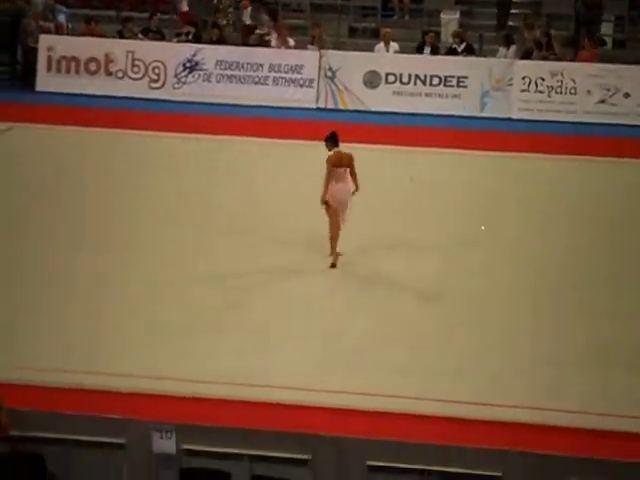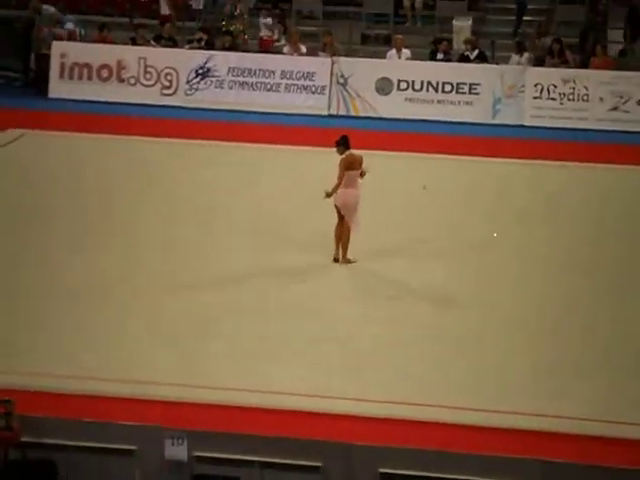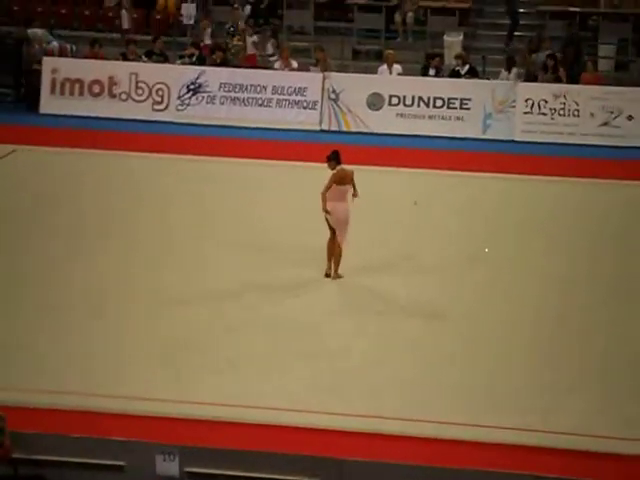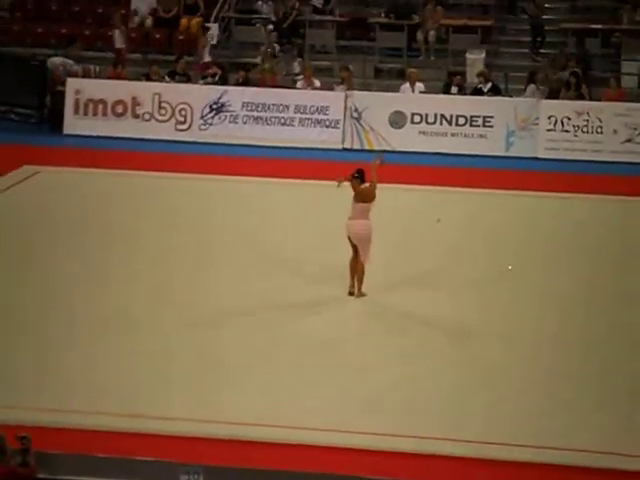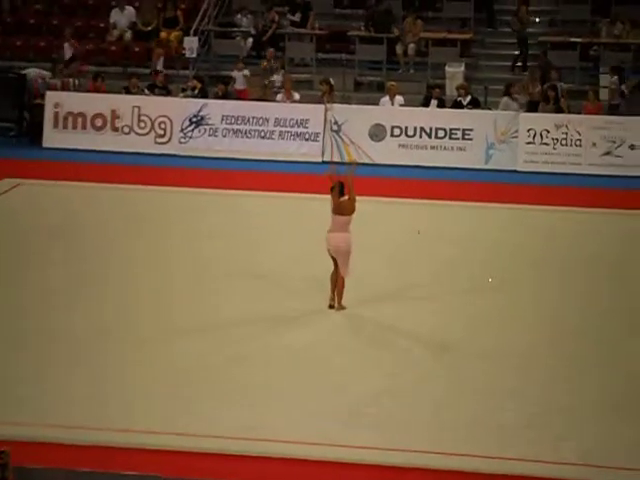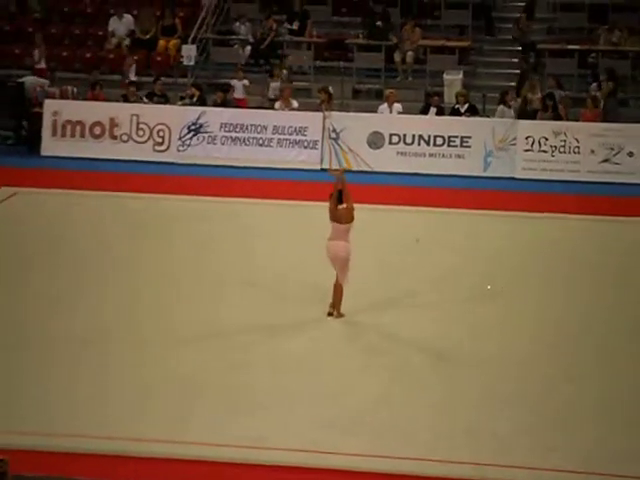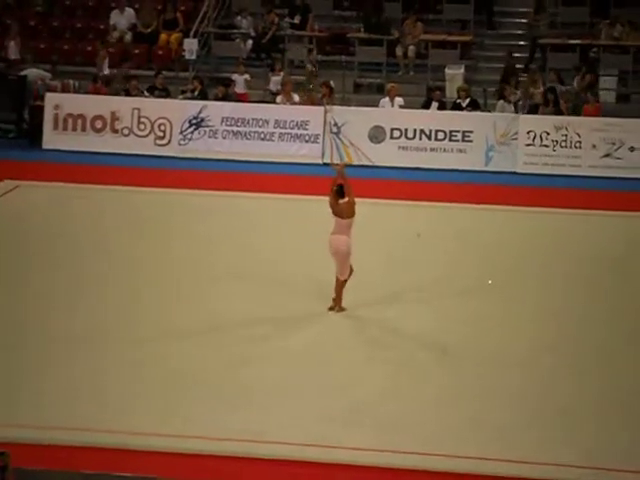
dt=0.4s
person 1, frame 1
left shoulder: (331, 158)
right shoulder: (349, 156)
left elbow: (328, 177)
right elbow: (353, 174)
left wrist: (324, 194)
right wrist: (356, 187)
left hip: (332, 191)
right hip: (344, 190)
left knee: (333, 223)
right knee: (337, 223)
left ankle: (334, 254)
right ankle: (333, 250)
person 1, frame 2
left shoulder: (344, 160)
right shoulder: (359, 158)
left elbow: (340, 180)
left wrist: (332, 192)
left hip: (341, 193)
right hip: (353, 194)
left knee: (340, 222)
right knee: (347, 226)
left ankle: (337, 252)
right ankle: (344, 257)
person 1, frame 3
left shoulder: (335, 175)
right shoulder: (350, 172)
left elbow: (324, 192)
left wrist: (324, 205)
right wrist: (355, 190)
left hip: (331, 208)
right hip: (343, 208)
left knee: (332, 236)
right knee: (339, 240)
left ankle: (328, 267)
right ankle: (335, 272)
person 1, frame 4
left shoulder: (359, 192)
right shoulder: (372, 189)
left elbow: (350, 180)
right elbow: (373, 173)
left wrist: (343, 179)
right wrist: (377, 163)
left hip: (352, 225)
right hip: (364, 226)
left knee: (355, 255)
right knee: (361, 259)
left ankle: (352, 285)
right ankle: (359, 290)
person 1, frame 5
left shoulder: (336, 204)
right shoulder: (351, 203)
left elbow: (337, 187)
right elbow: (350, 185)
left wrist: (333, 174)
right wrist: (351, 169)
left hip: (331, 238)
right hip: (343, 239)
left knee: (336, 268)
right knee: (342, 272)
left ankle: (332, 298)
right ankle: (339, 303)
person 1, frame 6
left shoulder: (333, 212)
right shoulder: (350, 211)
left elbow: (335, 194)
right elbow: (346, 193)
left wrist: (337, 180)
right wrist: (342, 178)
left hip: (331, 245)
right hip: (343, 247)
left knee: (339, 277)
right knee: (341, 280)
left ankle: (333, 306)
right ankle: (337, 311)
person 1, frame 7
left shoulder: (334, 207)
right shoulder: (351, 205)
left elbow: (332, 190)
right elbow: (348, 187)
left wrist: (337, 174)
right wrist: (342, 173)
left hip: (334, 240)
right hip: (343, 242)
left knee: (347, 271)
right knee: (341, 275)
left ankle: (336, 299)
right ankle: (338, 304)
